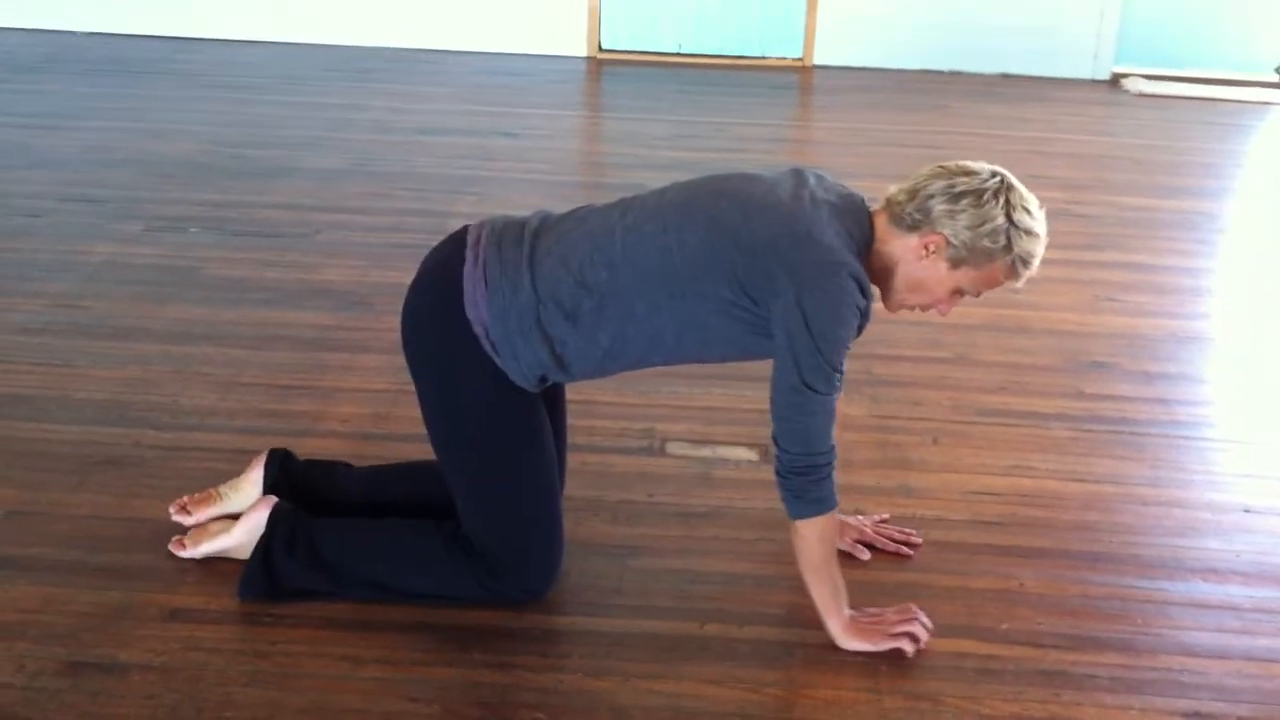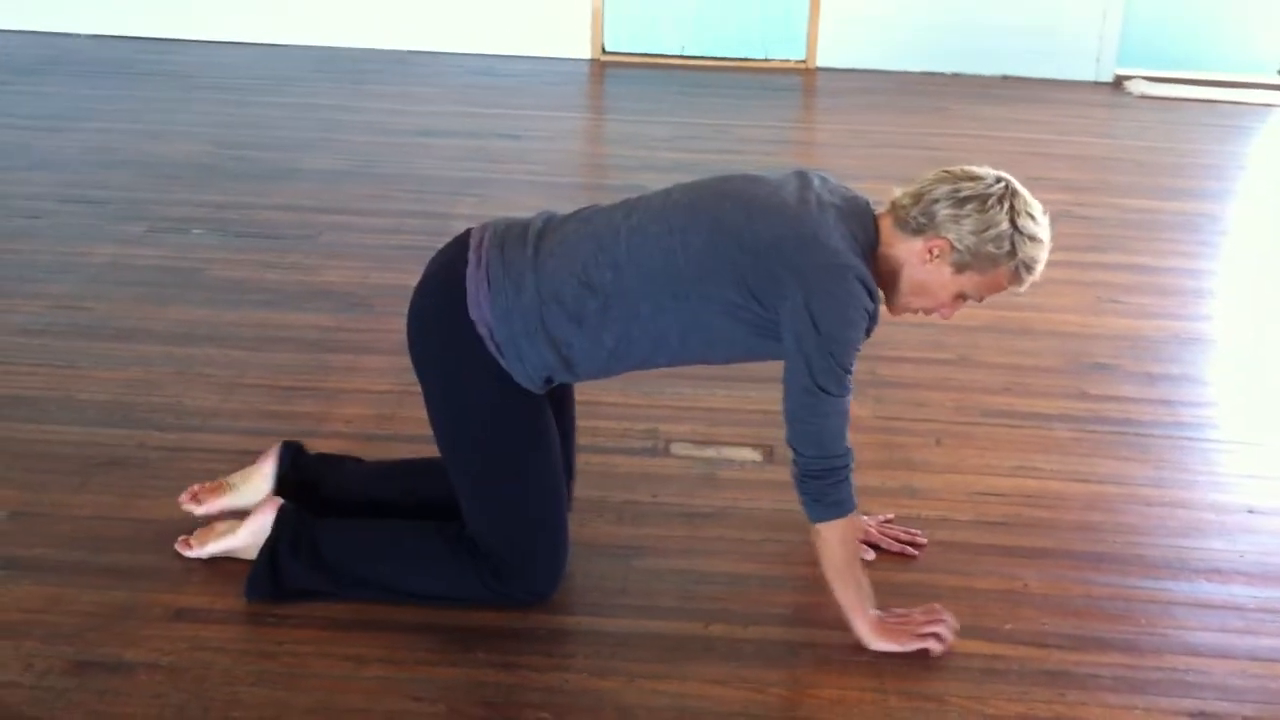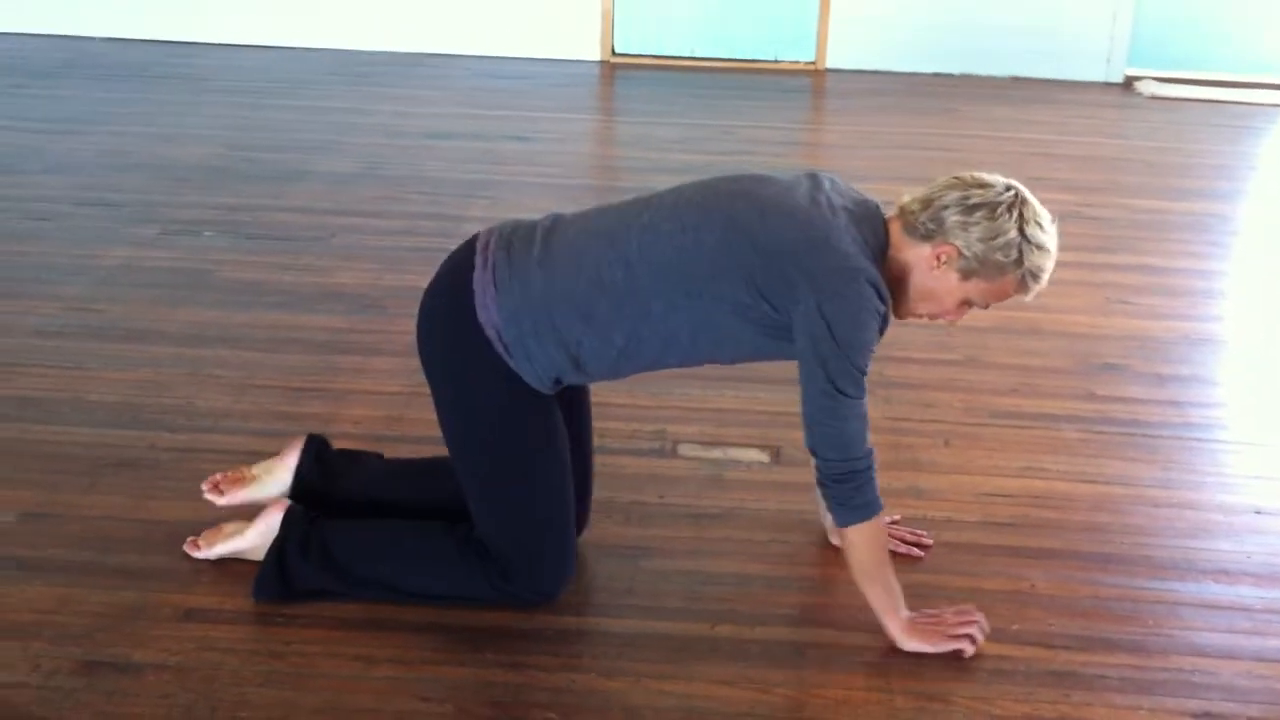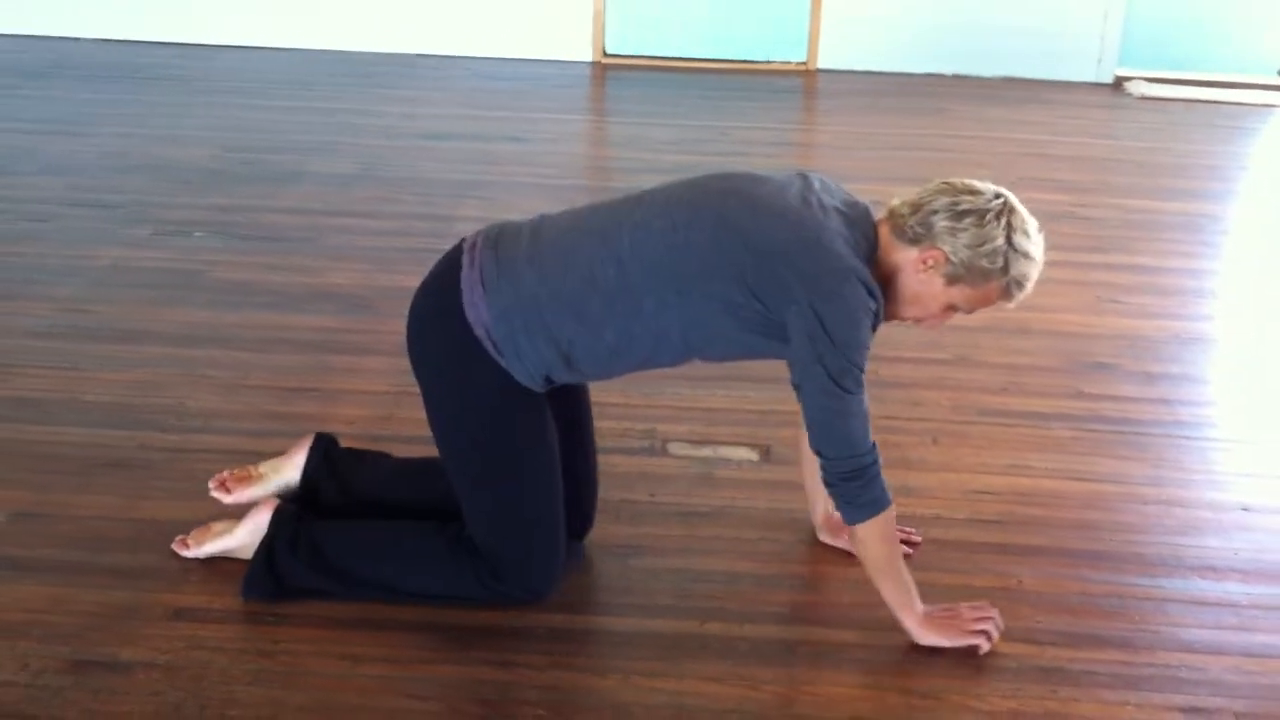
dt=0.1s
person 1, frame 1
left shoulder: (836, 216)
right shoulder: (829, 277)
left elbow: (820, 378)
right elbow: (803, 461)
left wrist: (829, 518)
right wrist: (840, 621)
left hip: (499, 293)
right hip: (469, 324)
left knee: (513, 496)
right knee: (517, 569)
left ankle: (282, 482)
right ankle: (273, 539)
person 1, frame 2
left shoulder: (840, 218)
right shoulder: (834, 281)
left elbow: (821, 384)
right elbow: (820, 464)
left wrist: (844, 522)
right wrist: (870, 625)
left hip: (506, 295)
right hip: (473, 325)
left knee: (525, 501)
right knee: (522, 570)
left ankle: (288, 478)
right ankle: (279, 539)
person 1, frame 3
left shoulder: (851, 221)
right shoulder: (846, 283)
left elbow: (835, 398)
right elbow: (843, 465)
left wrist: (851, 522)
right wrist: (901, 625)
left hip: (516, 298)
right hip: (483, 329)
left knee: (553, 510)
right knee: (530, 570)
left ankle: (312, 473)
right ankle: (288, 541)
person 1, frame 4
left shoulder: (839, 223)
right shoulder: (836, 286)
left elbow: (815, 379)
right elbow: (854, 465)
left wrist: (826, 517)
right wrist: (920, 618)
left hip: (511, 304)
right hip: (474, 331)
left knee: (562, 514)
right knee: (521, 569)
left ankle: (316, 472)
right ankle: (276, 539)
